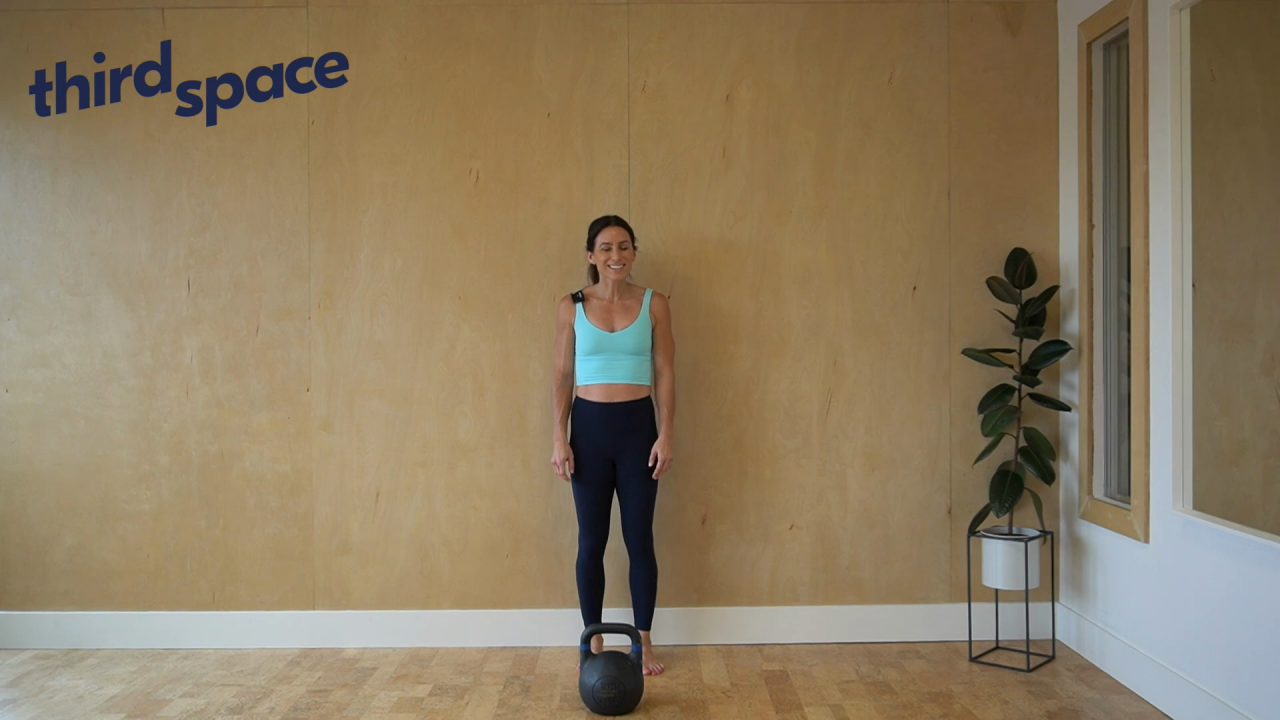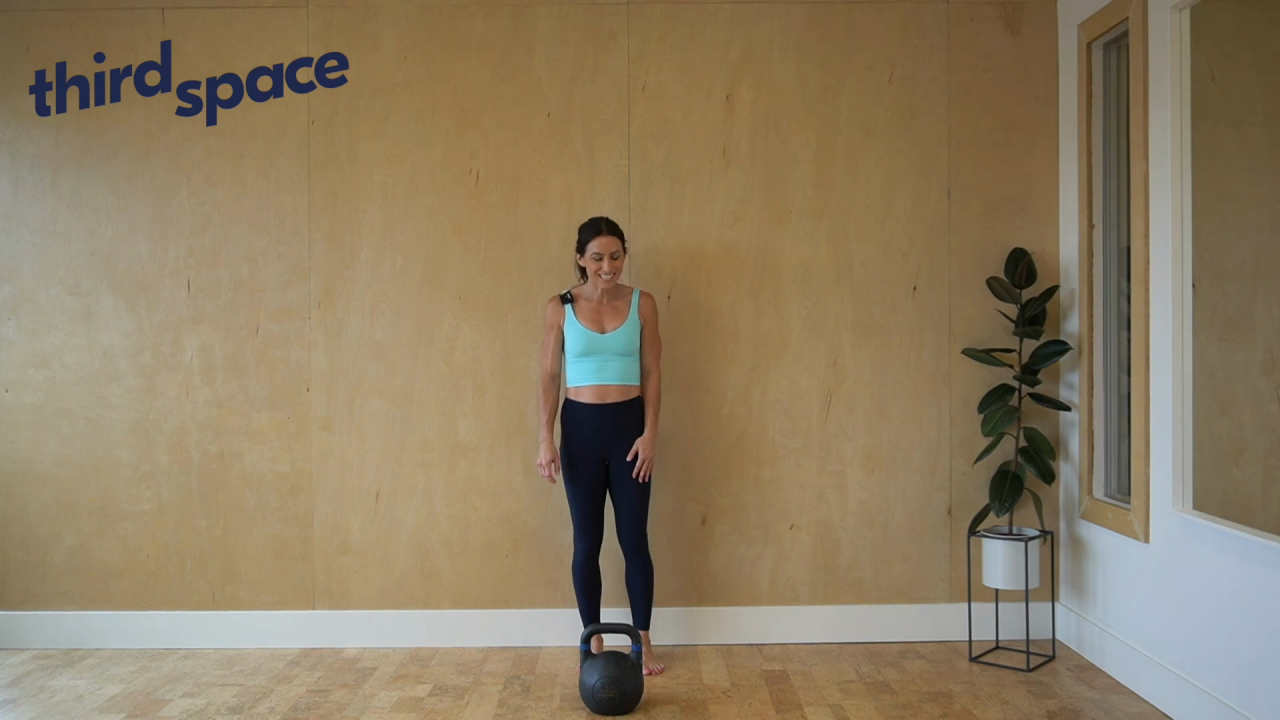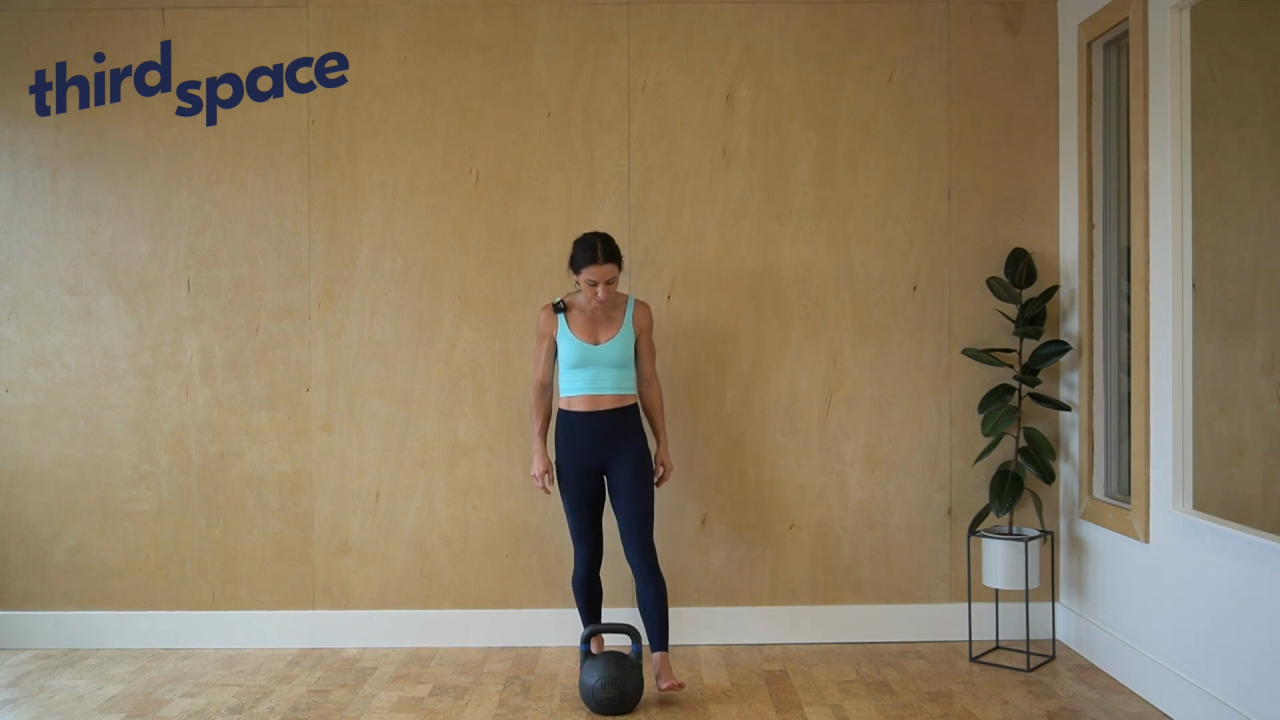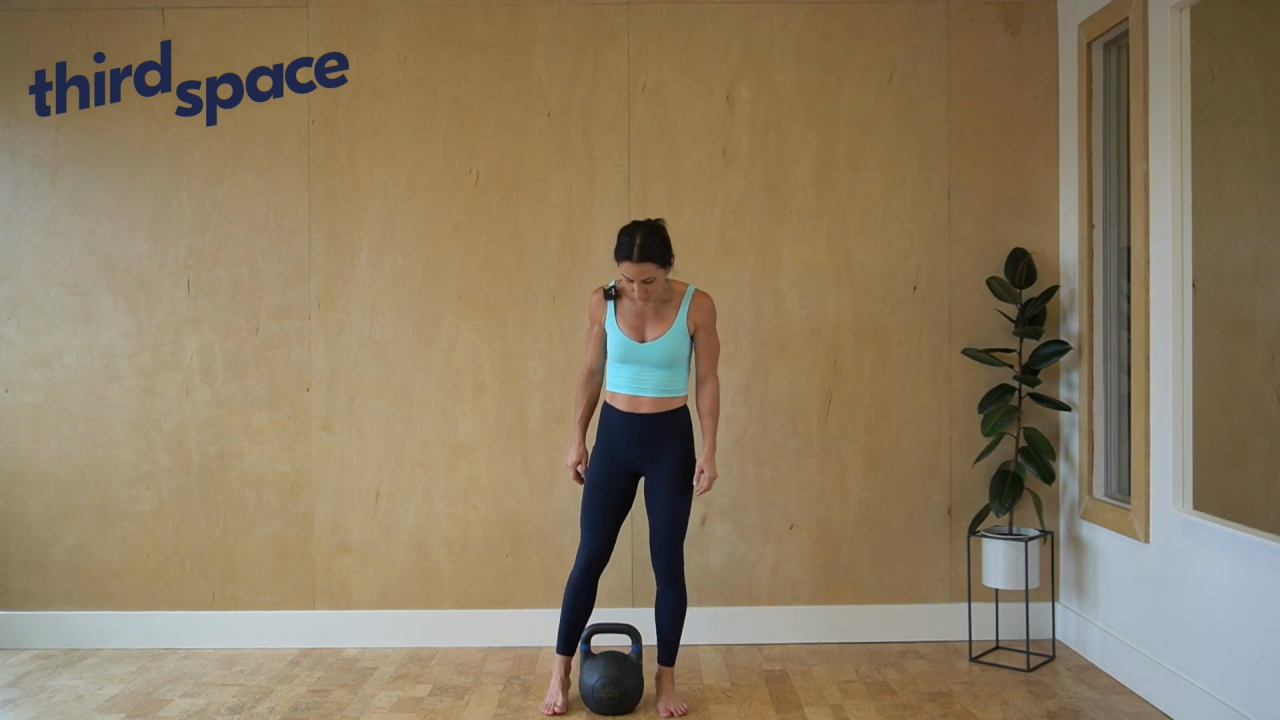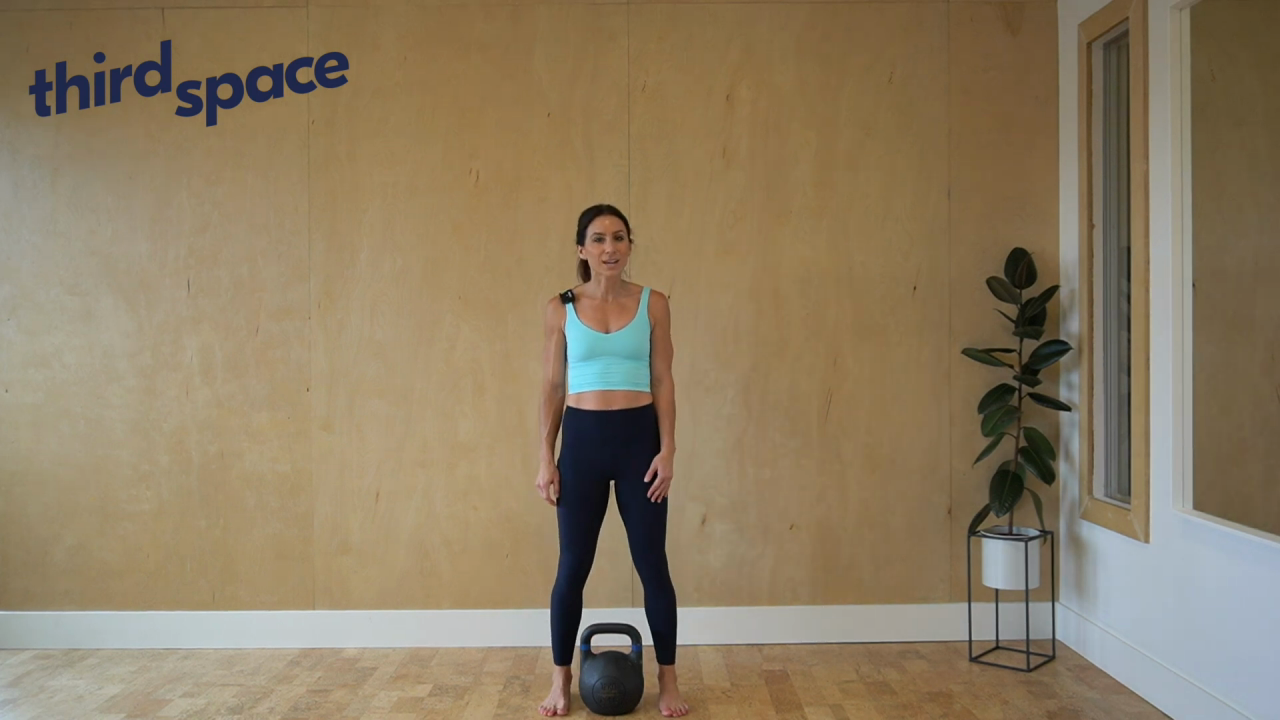
dt=1s
person 1, frame 1
left shoulder: (654, 303)
right shoulder: (572, 306)
left elbow: (664, 373)
right elbow: (562, 375)
left wrist: (666, 435)
right wrist: (559, 437)
left hip: (637, 426)
right hip: (589, 427)
left knee: (639, 538)
right knee: (591, 540)
left ankle: (644, 641)
right ankle: (594, 642)
person 1, frame 2
left shoulder: (642, 303)
right shoulder: (560, 307)
left elbow: (651, 373)
right elbow: (550, 376)
left wrist: (650, 432)
right wrist: (546, 438)
left hip: (629, 426)
right hip: (581, 428)
left knee: (634, 540)
right knee: (586, 541)
left ankle: (643, 641)
right ankle: (594, 641)
person 1, frame 3
left shoulder: (638, 313)
right shoulder: (552, 316)
left elbow: (648, 381)
right elbow: (542, 386)
left wrist: (662, 443)
right wrist: (539, 449)
left hip: (626, 436)
right hip: (575, 438)
left knee: (641, 551)
right knee: (587, 552)
left ankle: (661, 660)
right ankle: (595, 646)
person 1, frame 4
left shoulder: (697, 305)
right shoulder: (602, 301)
left elbow: (707, 382)
right elbow: (591, 372)
left wrist: (708, 452)
right wrist: (577, 439)
left hip: (670, 440)
right hip: (614, 437)
left knee: (668, 563)
right knee: (589, 557)
left ankle: (666, 679)
right ankle: (561, 671)
person 1, frame 5
left shoulder: (653, 303)
right shoulder: (560, 308)
left elbow: (662, 381)
right elbow: (553, 387)
left wrist: (667, 449)
right wrist: (546, 457)
left hip: (639, 439)
right hip: (582, 441)
left knee: (652, 564)
right knee: (573, 566)
left ankle: (667, 678)
right ankle: (561, 678)
